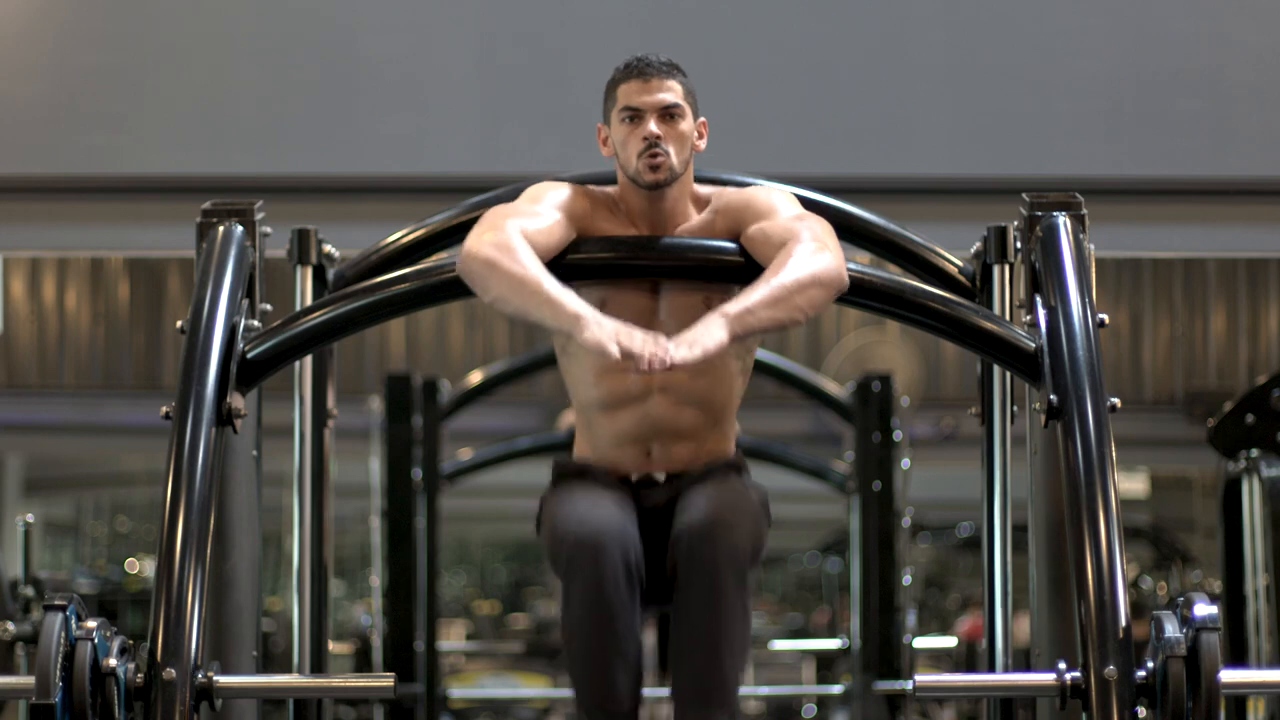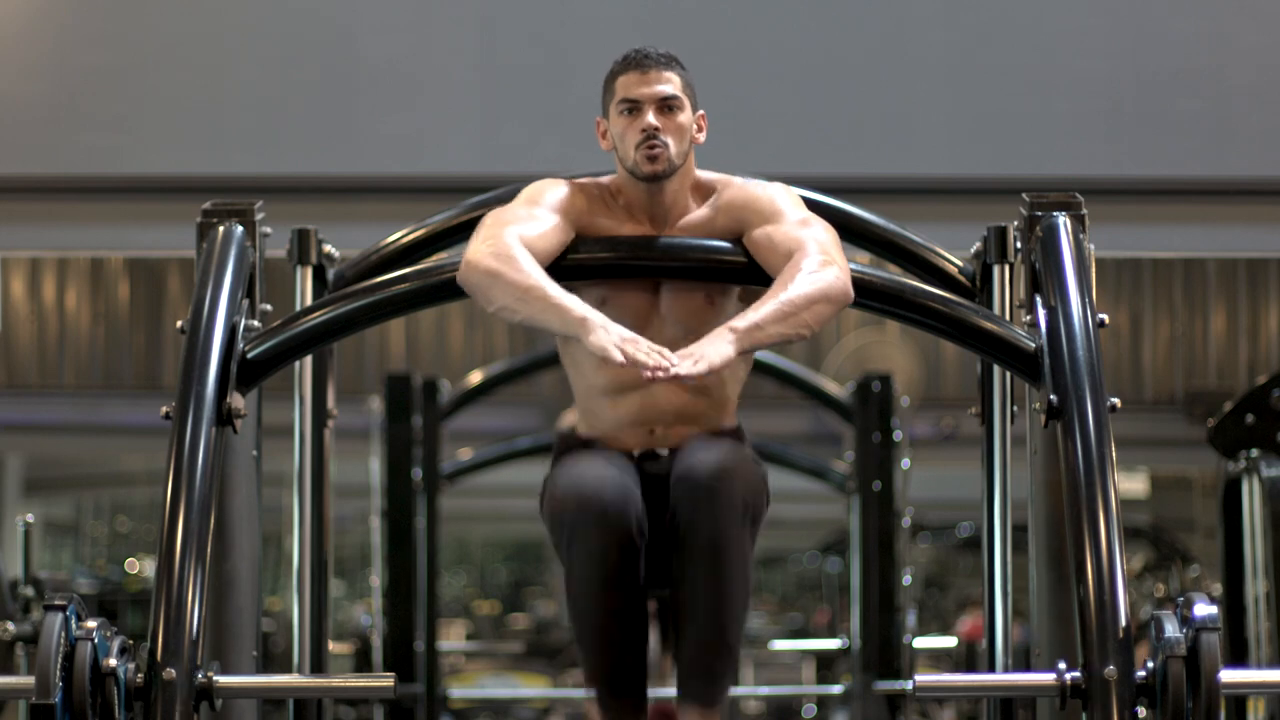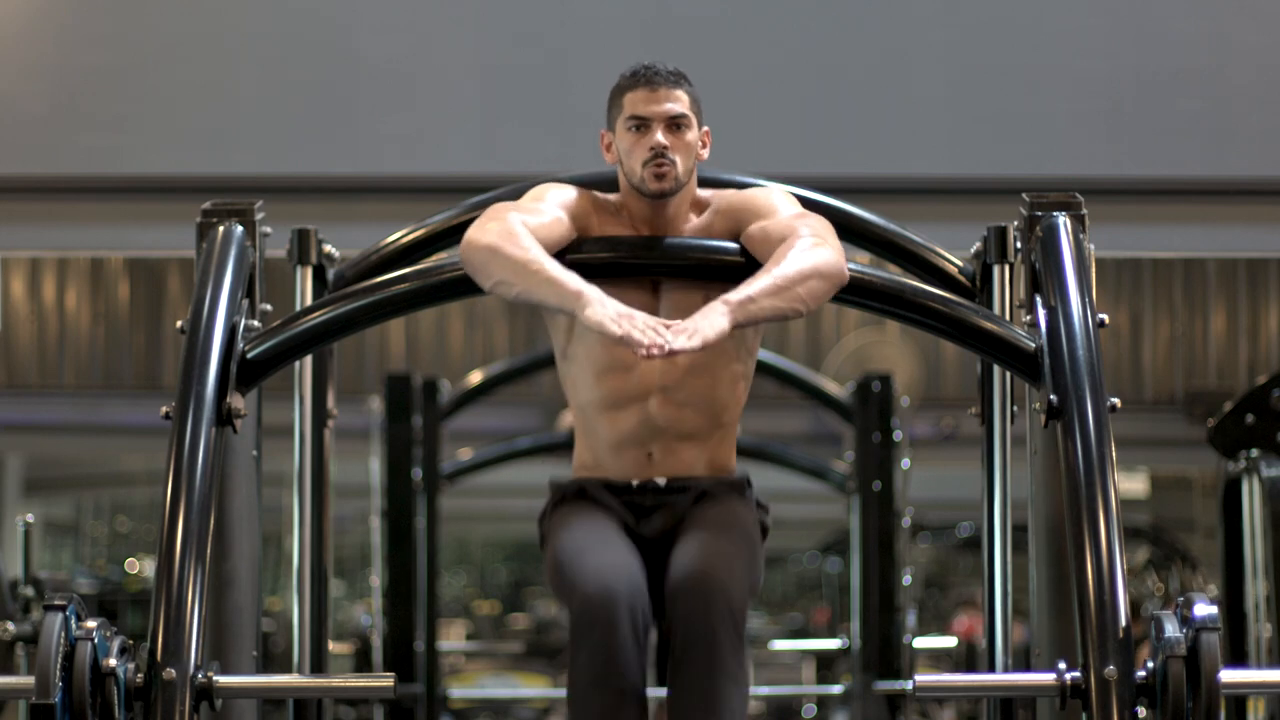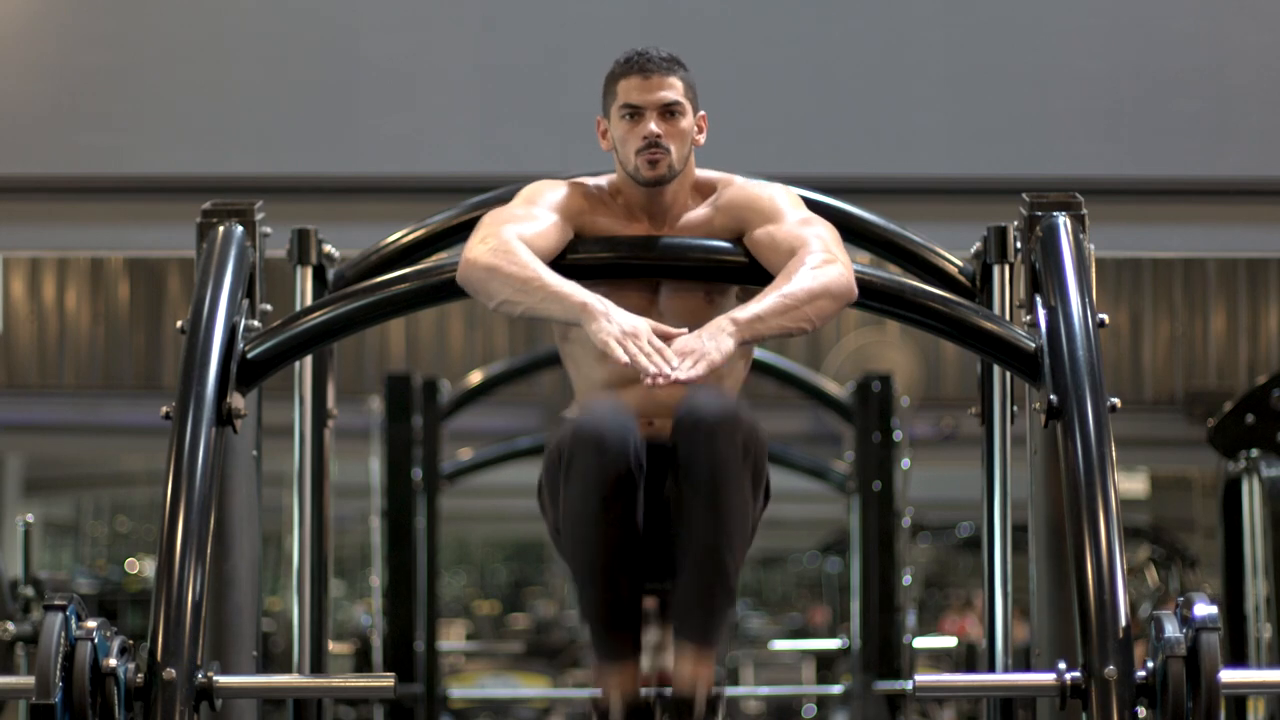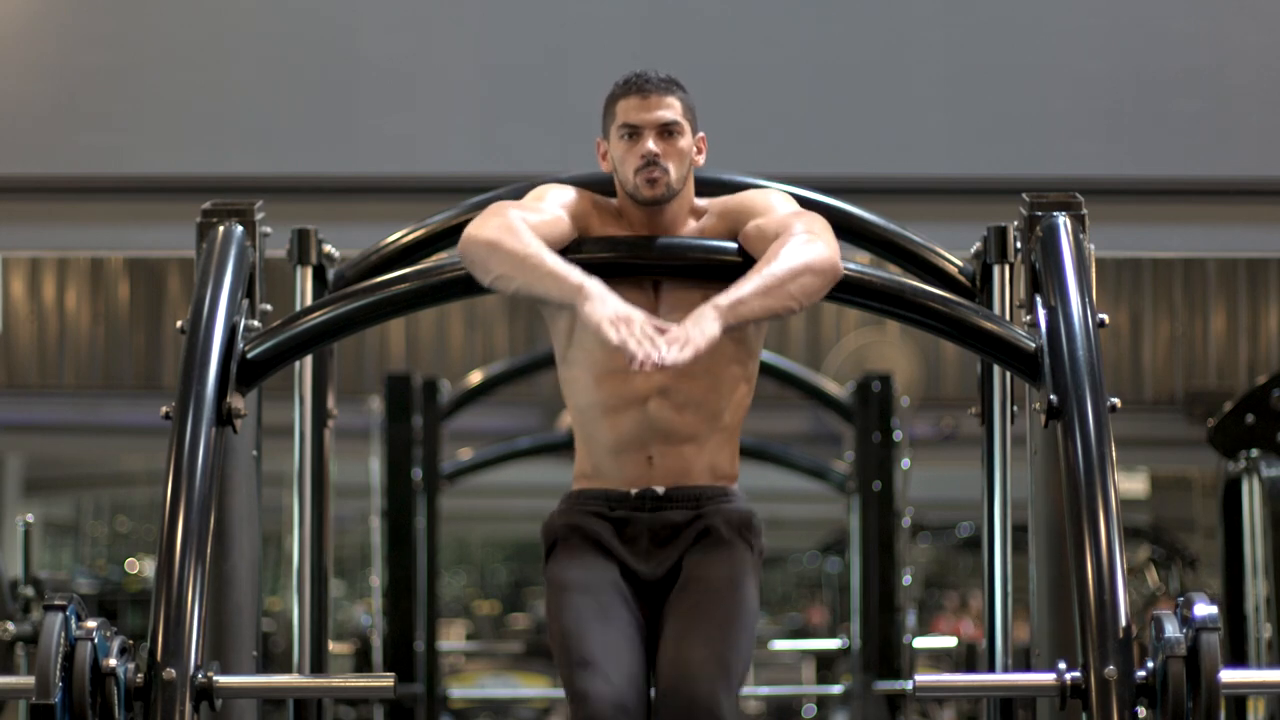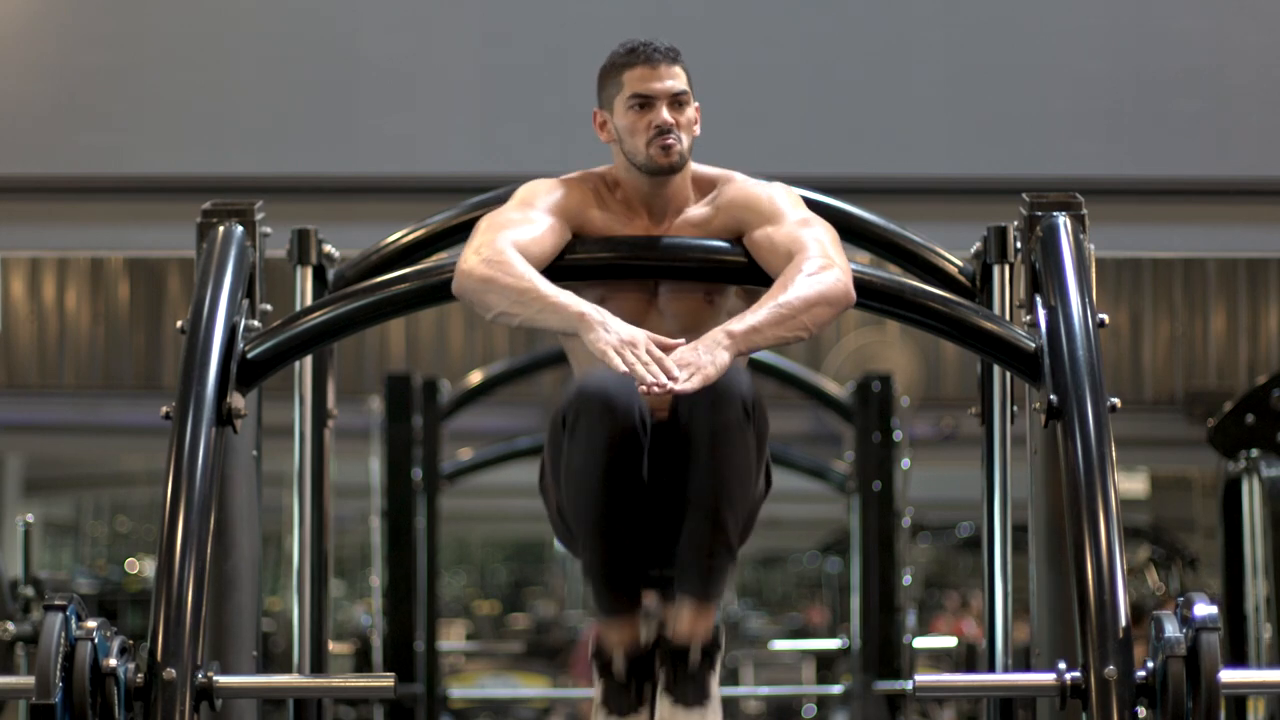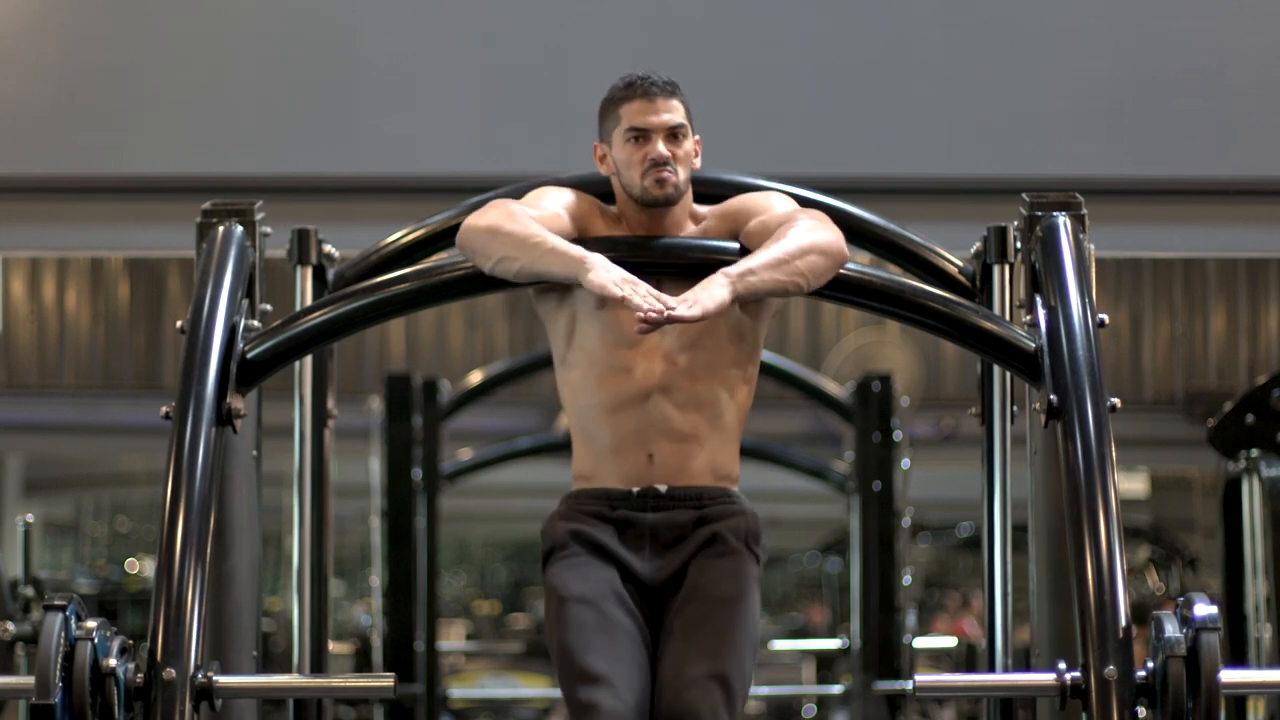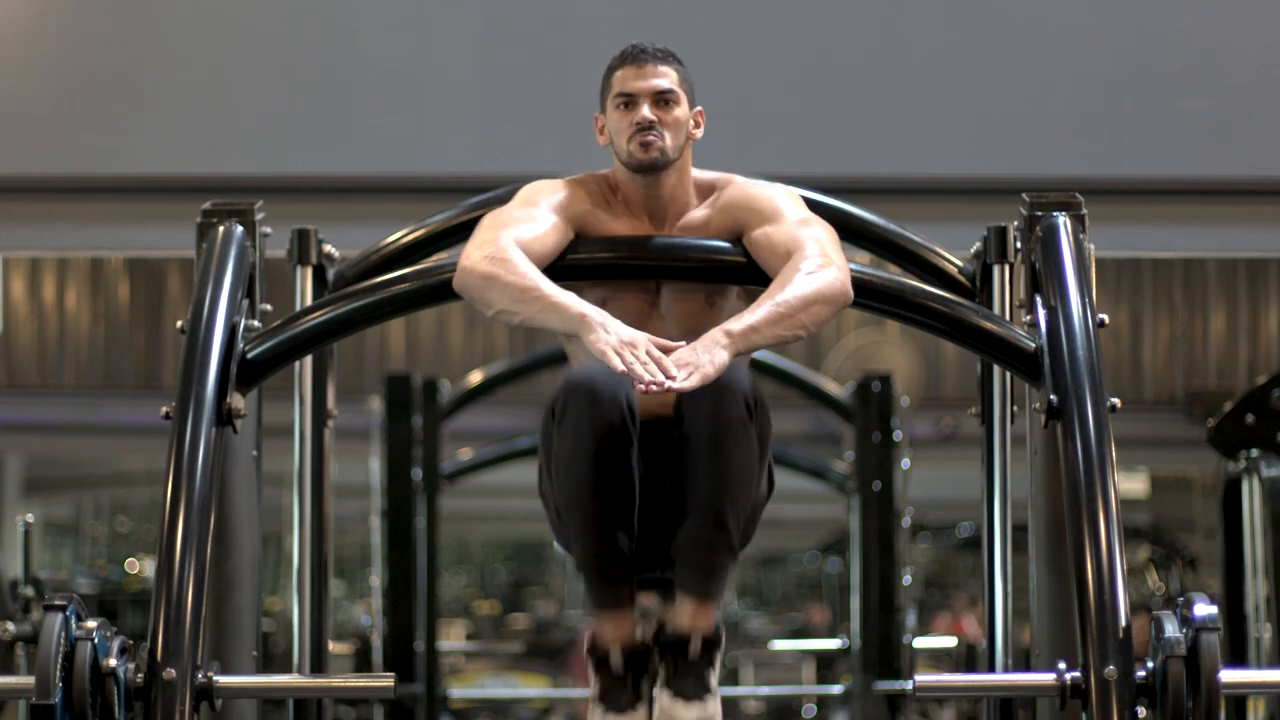
dt=0.5s
person 1, frame 1
left shoulder: (747, 209)
right shoulder: (565, 207)
left elbow: (823, 265)
right elbow: (483, 253)
left wrist: (719, 324)
right wrist: (587, 320)
left hip: (706, 497)
right hip: (598, 498)
left knee: (714, 532)
right knee: (594, 540)
person 1, frame 2
left shoulder: (746, 204)
right shoulder: (567, 203)
left elbow: (829, 277)
right elbow: (482, 265)
left wrist: (728, 339)
right wrist: (591, 325)
left hip: (707, 496)
right hip: (603, 500)
left knee: (713, 476)
right knee: (594, 499)
person 1, frame 3
left shoulder: (746, 210)
right shoulder: (569, 209)
left elbow: (824, 259)
right elbow: (483, 245)
left wrist: (721, 313)
right wrist: (593, 302)
left hip: (708, 512)
right hip: (596, 512)
left knee: (706, 595)
right knee: (604, 600)
person 1, frame 4
left shoulder: (744, 203)
right shoulder: (566, 203)
left elbow: (833, 276)
right elbow: (480, 263)
left wrist: (729, 329)
right wrist: (594, 311)
left hip: (709, 489)
right hip: (605, 490)
left knee: (715, 421)
right knee: (598, 440)
person 1, frame 5
left shoulder: (746, 214)
right shoulder: (569, 212)
left elbow: (819, 255)
right elbow: (484, 240)
left wrist: (713, 316)
right wrist: (590, 294)
left hip: (709, 529)
right hip: (596, 529)
person 1, frame 6
left shoulder: (745, 201)
right shoulder: (565, 201)
left elbow: (832, 281)
right elbow: (476, 272)
left wrist: (726, 340)
right wrist: (592, 322)
left hip: (706, 485)
right hip: (602, 492)
left knee: (726, 394)
right knee: (599, 402)
left ankle: (689, 637)
right ankle: (620, 645)
person 1, frame 7
left shoulder: (744, 221)
right shoulder: (569, 220)
left elbow: (825, 243)
right elbow: (481, 232)
left wrist: (718, 288)
right wrist: (594, 268)
left hip: (711, 529)
right hip: (594, 531)
person 1, frame 8
left shoulder: (746, 203)
right shoulder: (567, 202)
left elbow: (829, 279)
right elbow: (477, 268)
left wrist: (722, 339)
right wrist: (593, 323)
left hip: (709, 490)
right hip: (604, 497)
left knee: (728, 387)
right knee: (587, 391)
left ankle: (692, 634)
right ankle: (615, 647)
